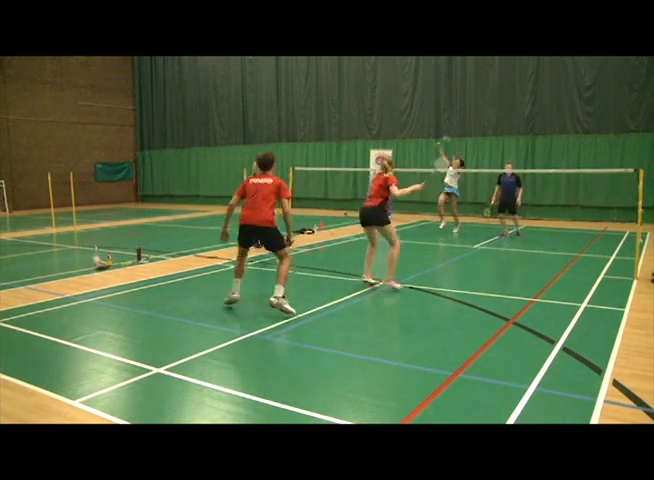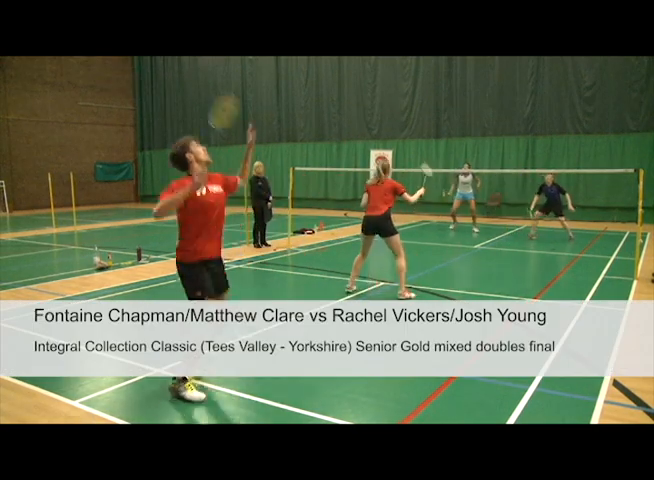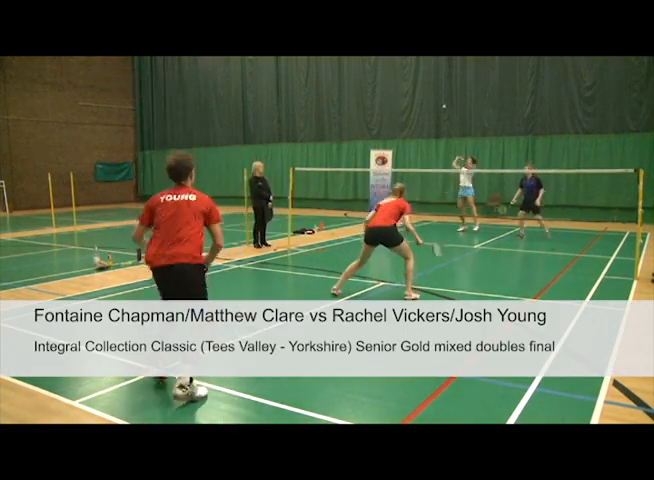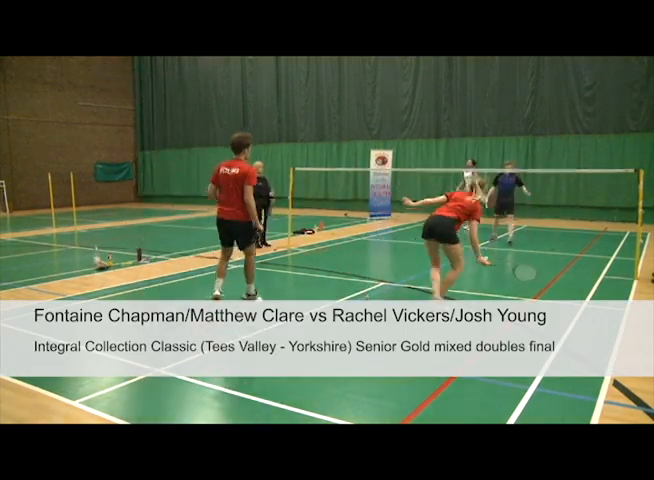
dt=1s
person 1, frame 1
left shoulder: (249, 181)
right shoulder: (280, 183)
left elbow: (232, 204)
right elbow: (286, 210)
left wrist: (225, 227)
right wrist: (290, 234)
left hip: (247, 223)
right hip: (266, 225)
left knee: (242, 255)
right knee: (285, 257)
left ankle: (234, 293)
right ankle: (278, 297)
person 1, frame 2
left shoulder: (219, 181)
right shoulder: (181, 185)
left elbow: (243, 179)
right elbow: (159, 211)
left wrist: (249, 149)
right wrist: (191, 187)
left hip: (214, 258)
right hip: (191, 262)
right ankle: (180, 380)
person 1, frame 3
left shoulder: (156, 200)
right shoulder: (204, 201)
left elbow: (136, 237)
right elbow: (219, 243)
right wrist: (206, 262)
left hip: (159, 264)
right hip: (189, 264)
right ankle: (184, 384)
person 1, frame 4
left shoulder: (221, 167)
right shoulder: (248, 170)
left elbow: (210, 193)
right elbow: (248, 199)
right wrist: (257, 222)
left hip: (222, 218)
right hip: (241, 219)
left knee: (225, 255)
right knee: (250, 254)
left ankle: (217, 291)
right ankle: (250, 293)
person 2, frame 1
left shoulder: (377, 176)
right shoulder: (390, 177)
right elbow: (396, 193)
right wrist: (413, 188)
left hip: (364, 210)
right hip: (376, 211)
left knee: (373, 245)
right knee: (395, 244)
left ankle: (367, 275)
right ankle: (390, 279)
person 2, frame 2
left shoulder: (370, 184)
right shoulder: (393, 184)
left elbow: (363, 204)
right elbow: (411, 200)
right wrist: (420, 192)
left hip: (368, 220)
right hip: (383, 220)
left knee: (363, 253)
right knee: (400, 255)
left ankle: (351, 284)
right ankle: (402, 291)
person 2, frame 3
left shoulder: (382, 202)
right shoulder: (404, 204)
left elbow: (367, 220)
right elbow: (408, 225)
left wrist: (368, 235)
right wrist: (418, 238)
left hip: (372, 230)
right hip: (388, 231)
left knee: (360, 262)
right knee: (409, 257)
left ankle: (337, 287)
right ankle: (409, 292)
person 2, frame 4
left shoulder: (457, 193)
right shoulder: (477, 207)
left elbow: (432, 201)
right elbow: (473, 235)
left wrist: (412, 203)
right wrist: (479, 256)
left hip: (430, 222)
right hip: (445, 226)
left knee: (435, 265)
right knee: (458, 266)
left ankle: (436, 295)
right ankle: (438, 299)
